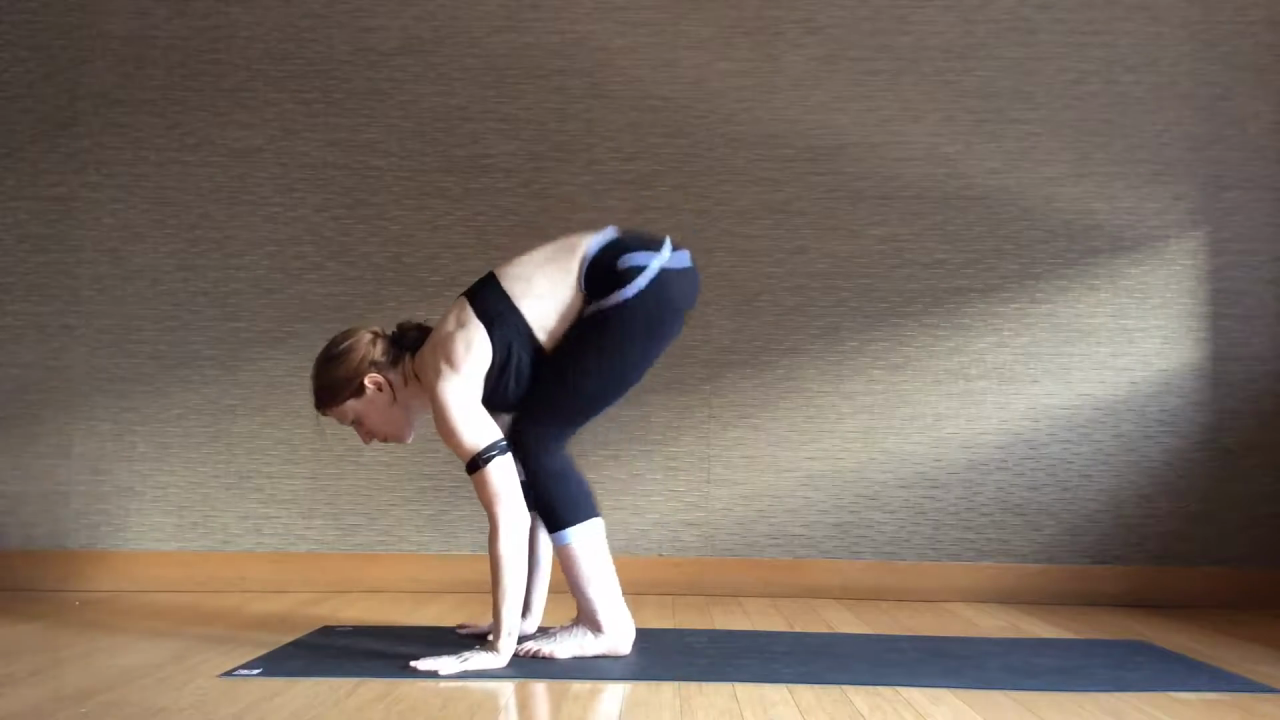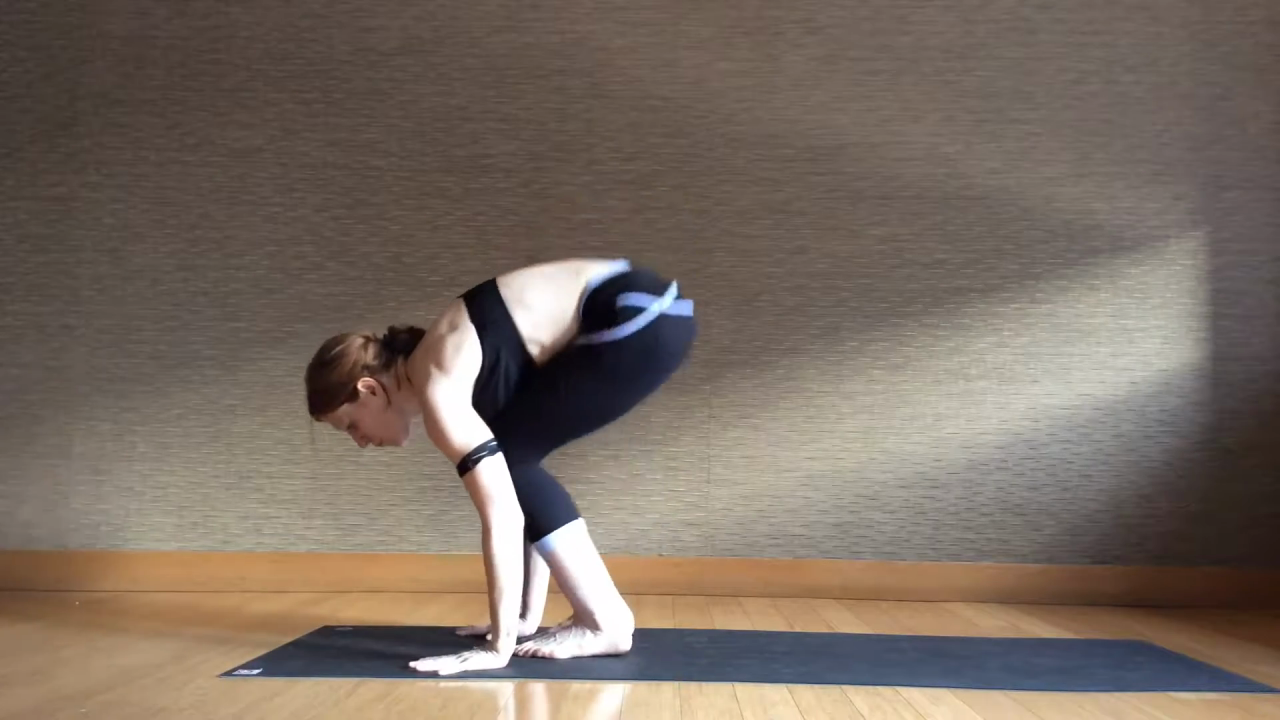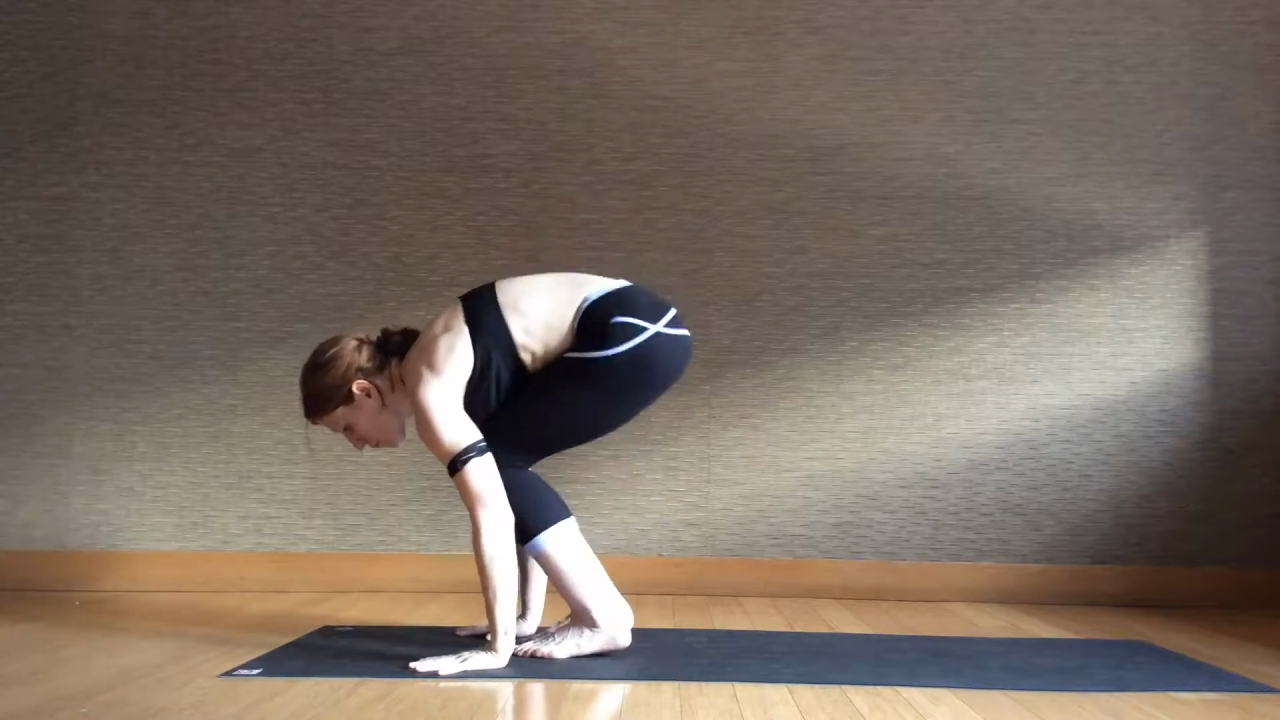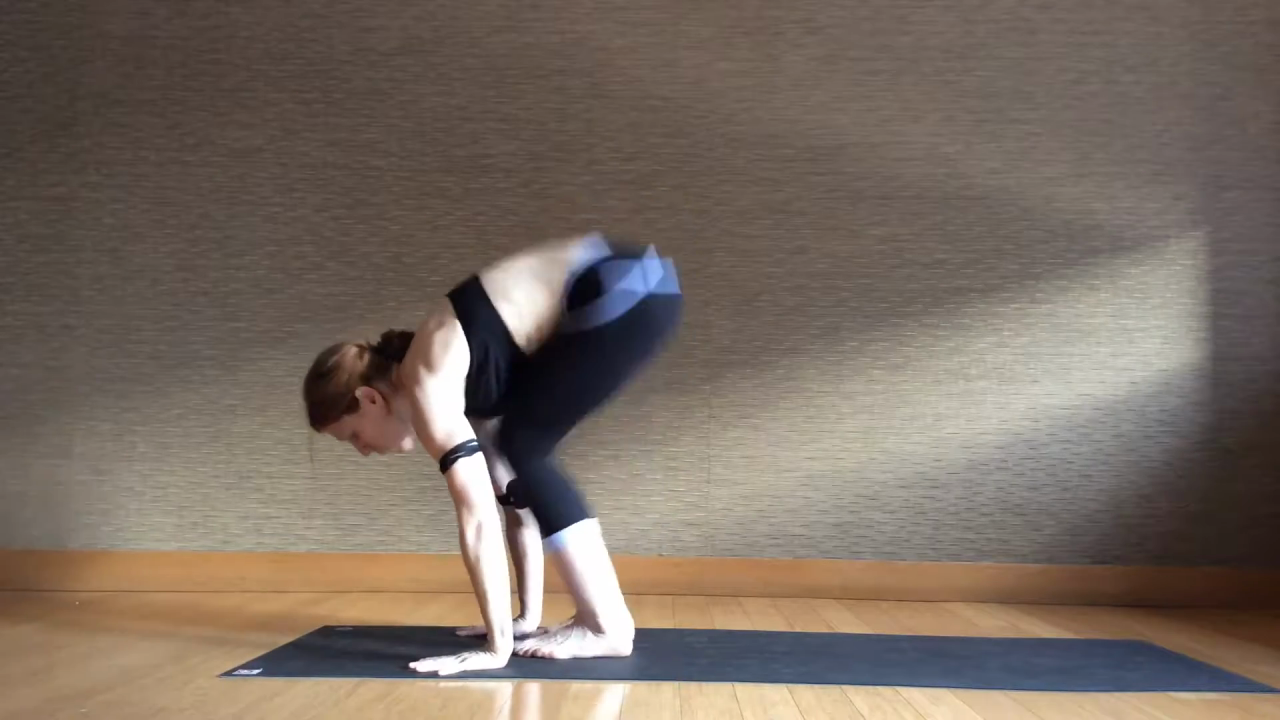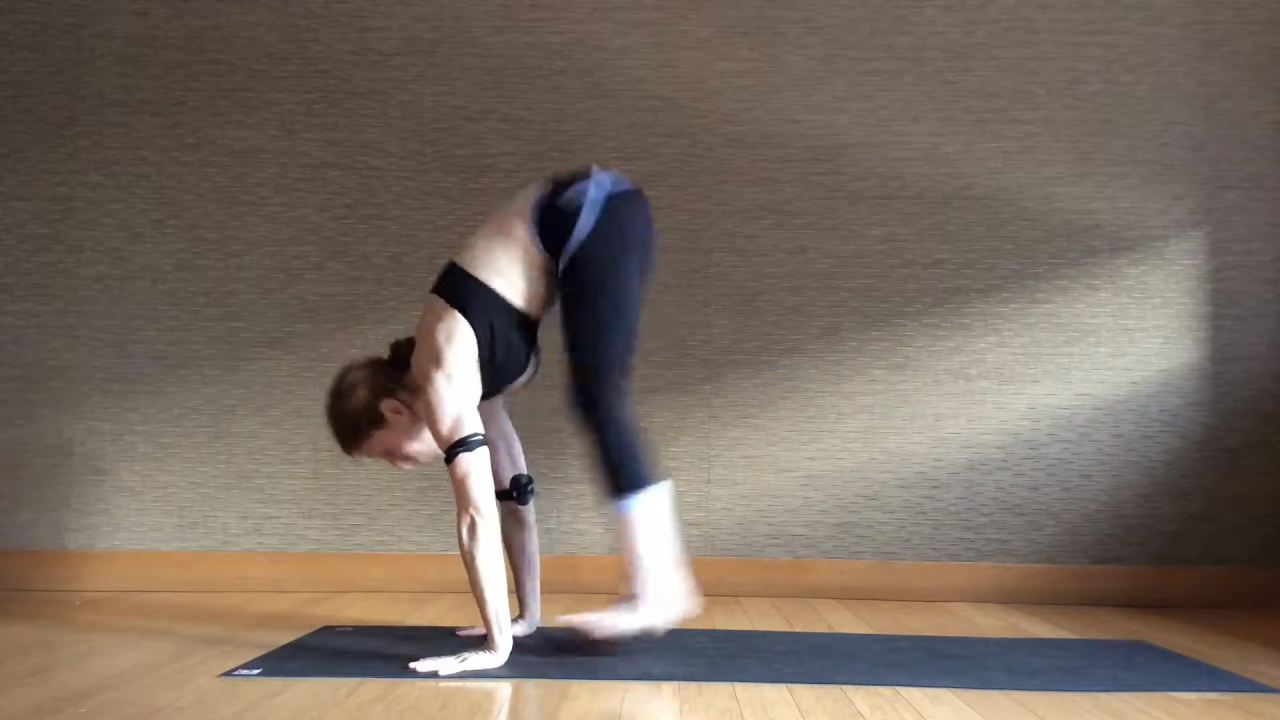
dt=0.1s
person 1, frame 1
left shoulder: (446, 382)
right shoulder: (455, 373)
left elbow: (508, 514)
right elbow: (522, 498)
left wrist: (501, 644)
right wrist: (530, 617)
left hip: (646, 275)
right hip: (640, 277)
left knee: (534, 443)
right knee: (532, 448)
left ankle: (606, 625)
right ankle: (601, 616)
person 1, frame 2
left shoulder: (437, 385)
right shoulder: (451, 376)
left elbow: (501, 517)
right elbow: (512, 502)
left wrist: (500, 645)
right wrist: (528, 618)
left hip: (642, 312)
right hip: (637, 308)
left knee: (510, 455)
right knee: (515, 455)
left ankle: (605, 622)
right ankle: (599, 615)
person 1, frame 3
left shoulder: (426, 388)
right shoulder: (448, 383)
left elbow: (491, 517)
right elbow: (507, 501)
left wrist: (500, 647)
right wrist: (527, 620)
left hip: (639, 333)
right hip: (635, 329)
left knee: (500, 455)
right knee: (506, 456)
left ankle: (604, 620)
right ankle: (603, 615)
person 1, frame 4
left shoulder: (426, 389)
right shoulder: (448, 383)
left elbow: (477, 517)
right elbow: (512, 497)
left wrist: (499, 646)
right wrist: (527, 619)
left hip: (624, 288)
right hip: (620, 288)
left knee: (524, 448)
right knee: (525, 449)
left ankle: (607, 625)
right ankle: (602, 618)
person 1, frame 5
left shoulder: (443, 386)
right shoulder: (460, 387)
left elbow: (479, 514)
right elbow: (515, 493)
left wrist: (498, 644)
right wrist: (529, 614)
left hip: (595, 215)
left knee: (598, 401)
right knee: (597, 399)
left ankle: (654, 593)
right ankle: (661, 585)
